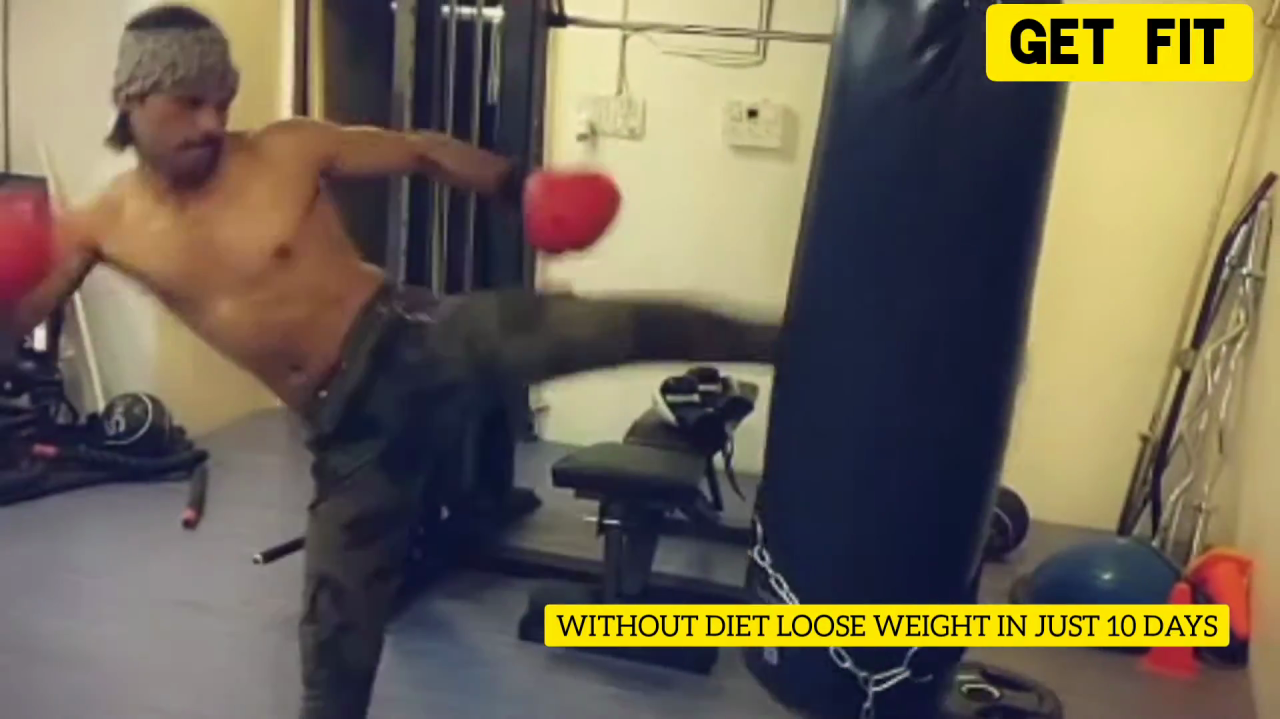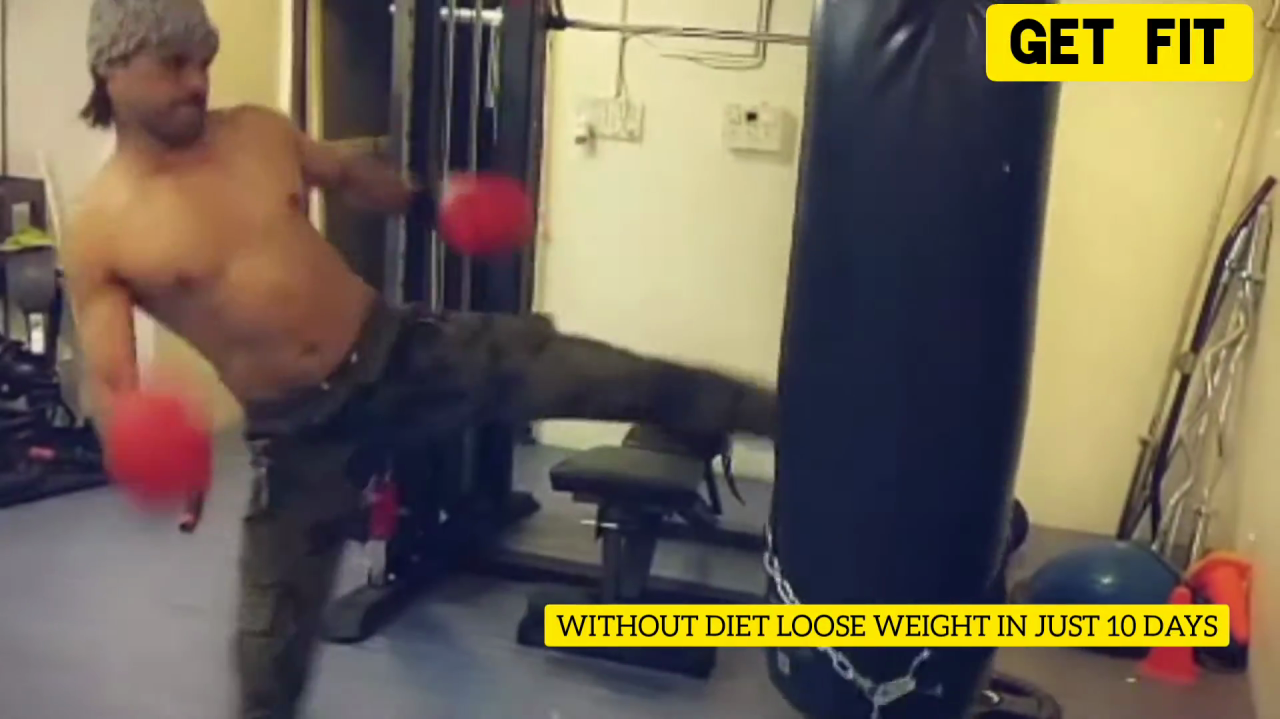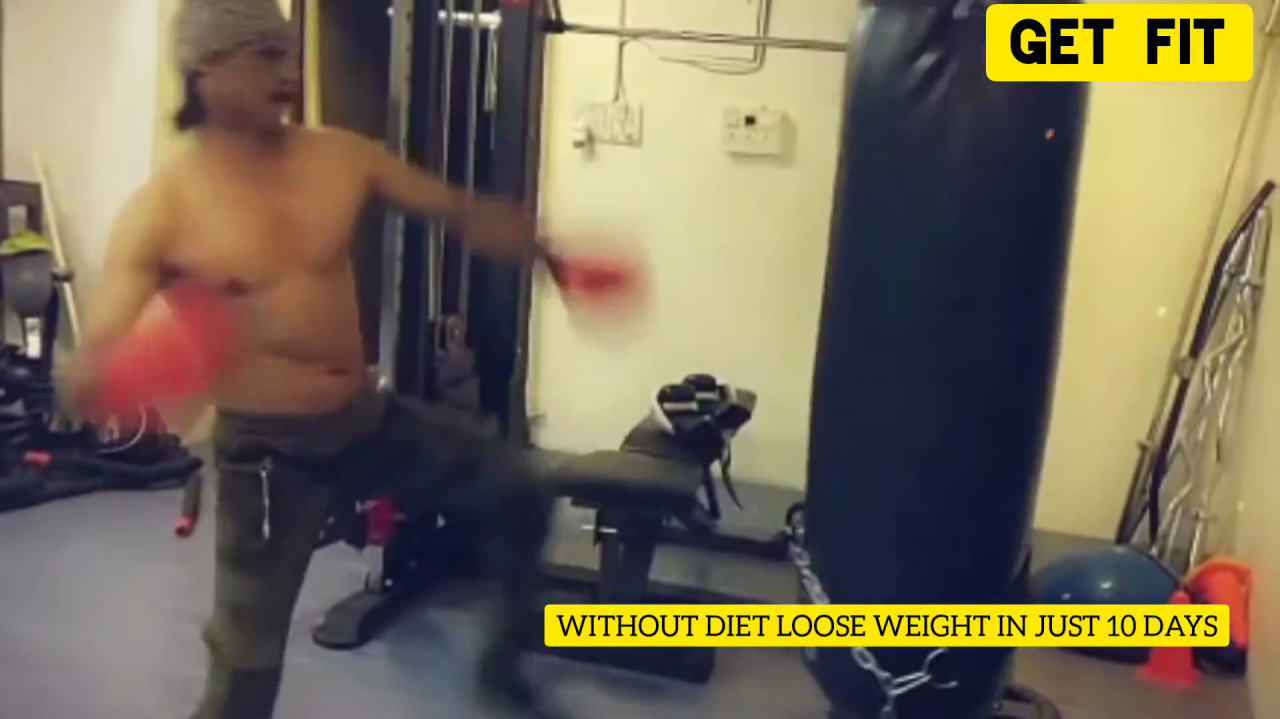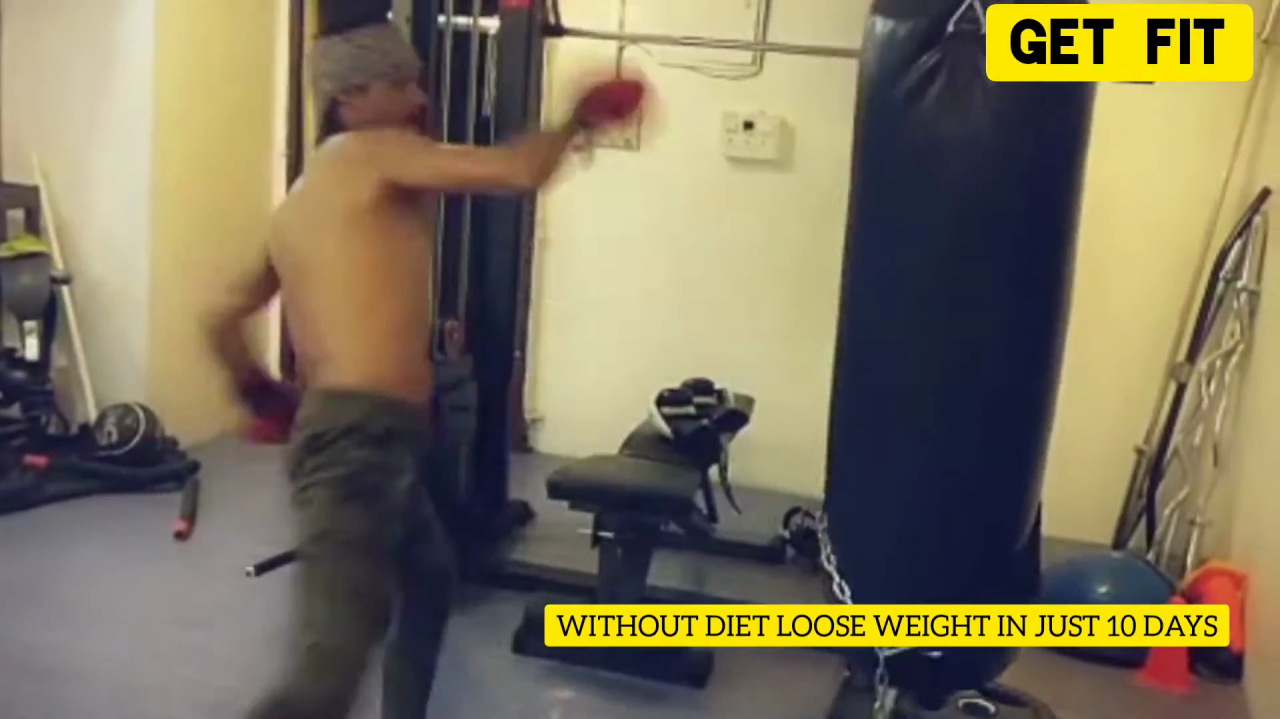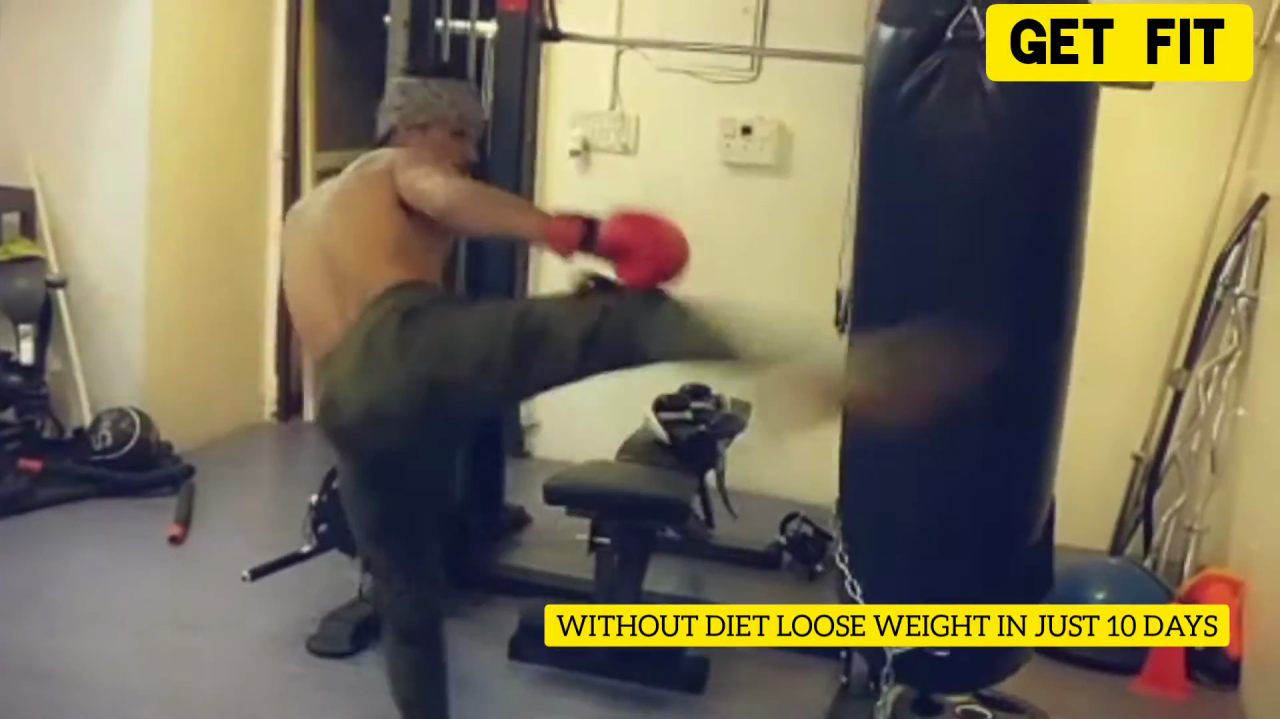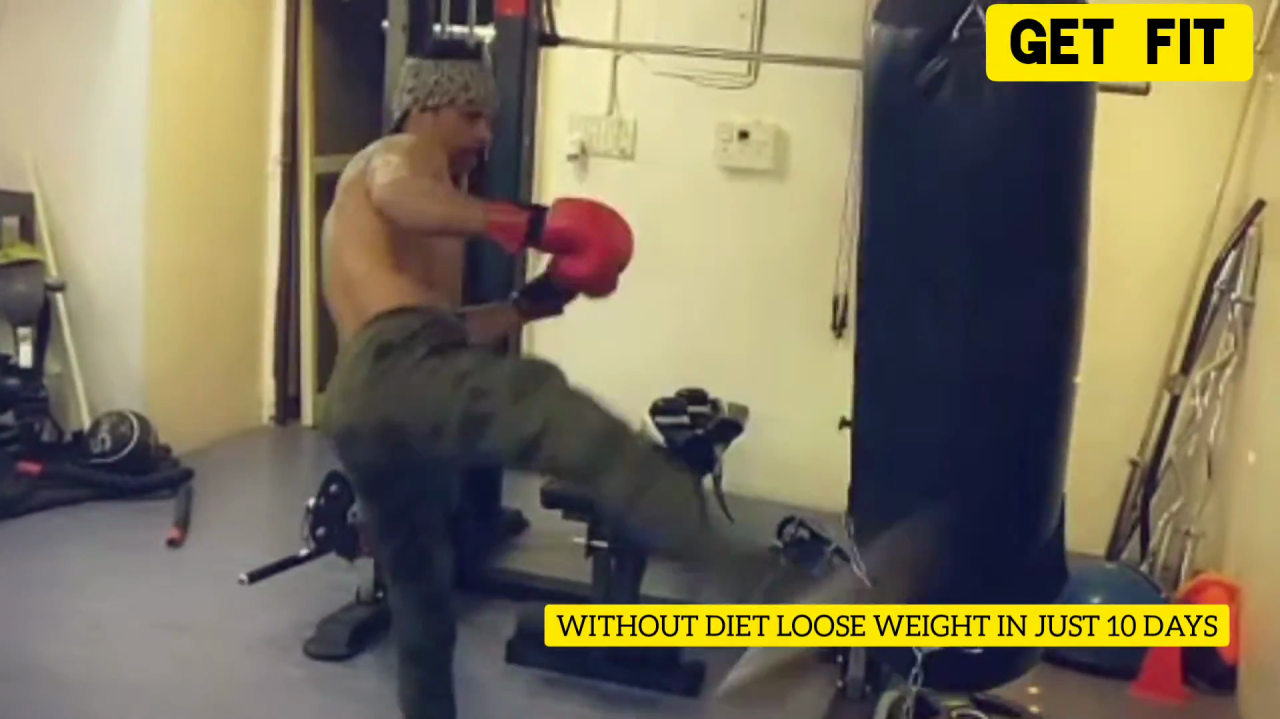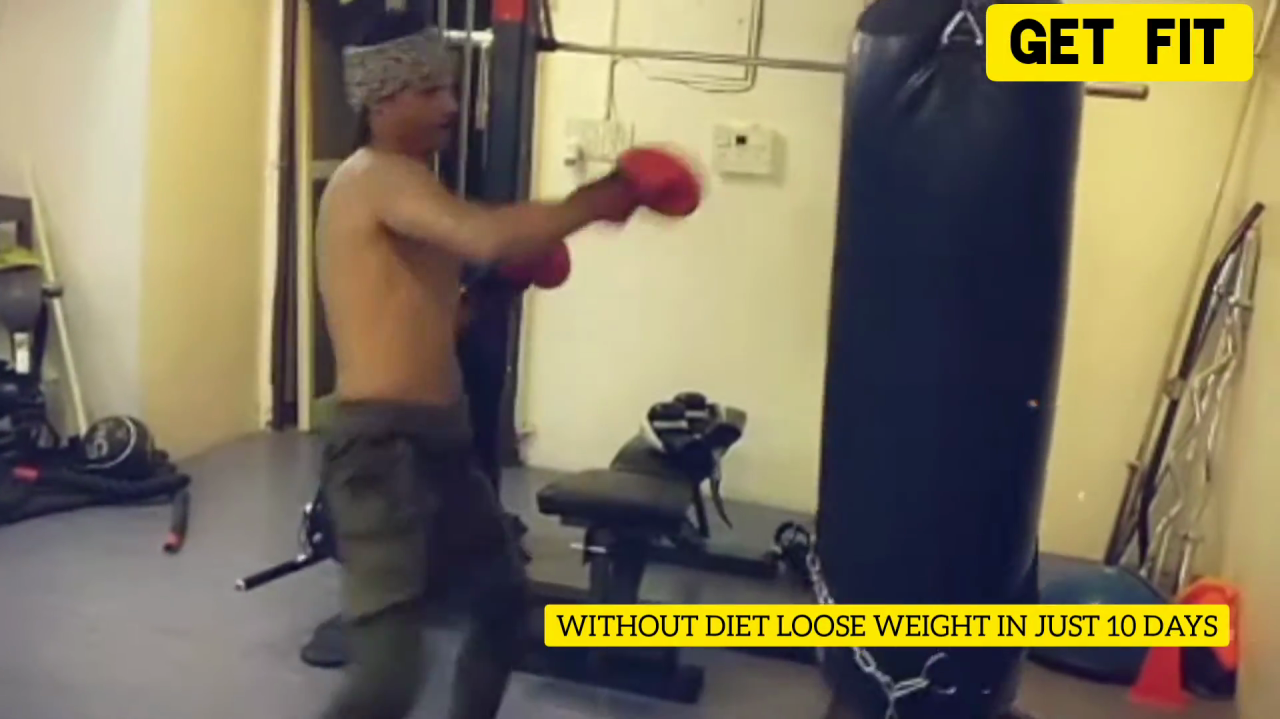
dt=0.2s
person 1, frame 1
left shoulder: (290, 150)
right shoulder: (113, 221)
left elbow: (420, 149)
left wrist: (517, 185)
left hip: (404, 344)
right hip: (341, 420)
left knee: (600, 329)
right knee: (338, 627)
person 1, frame 2
left shoulder: (260, 133)
right shoulder: (98, 230)
left elbow: (352, 173)
right elbow: (113, 393)
left wrist: (426, 203)
left hip: (393, 354)
right hip: (292, 430)
left knee: (603, 380)
right knee: (273, 641)
left ankle: (783, 411)
person 1, frame 3
left shoulder: (334, 156)
right shoulder: (162, 209)
left elbow: (461, 211)
right elbow: (89, 366)
right wrist: (94, 376)
left hip: (365, 420)
right hip: (265, 454)
left knee: (520, 498)
person 1, frame 4
left shoulder: (299, 209)
right shoulder: (373, 154)
left elbow: (223, 329)
right elbow: (519, 171)
left wrist: (275, 402)
right wrist: (583, 114)
left hip: (354, 440)
right hip: (361, 445)
left knee: (428, 587)
person 1, frame 5
left shoulder: (309, 215)
right shoulder: (400, 167)
right elbow: (451, 200)
right wrist: (586, 230)
left hip: (351, 399)
right hip: (406, 347)
left knee: (411, 610)
right knee: (629, 315)
person 1, frame 6
left shoulder: (359, 195)
right shoulder: (399, 158)
right elbow: (403, 199)
left wrist: (540, 299)
right wrist: (529, 223)
left hip: (358, 404)
right hip: (405, 367)
left knee: (422, 611)
right knee: (582, 438)
person 1, frame 7
left shoulder: (367, 190)
right shoulder: (379, 177)
right elbow: (489, 238)
right wrist: (606, 194)
left hip: (432, 448)
right hip: (385, 448)
left knee: (504, 611)
